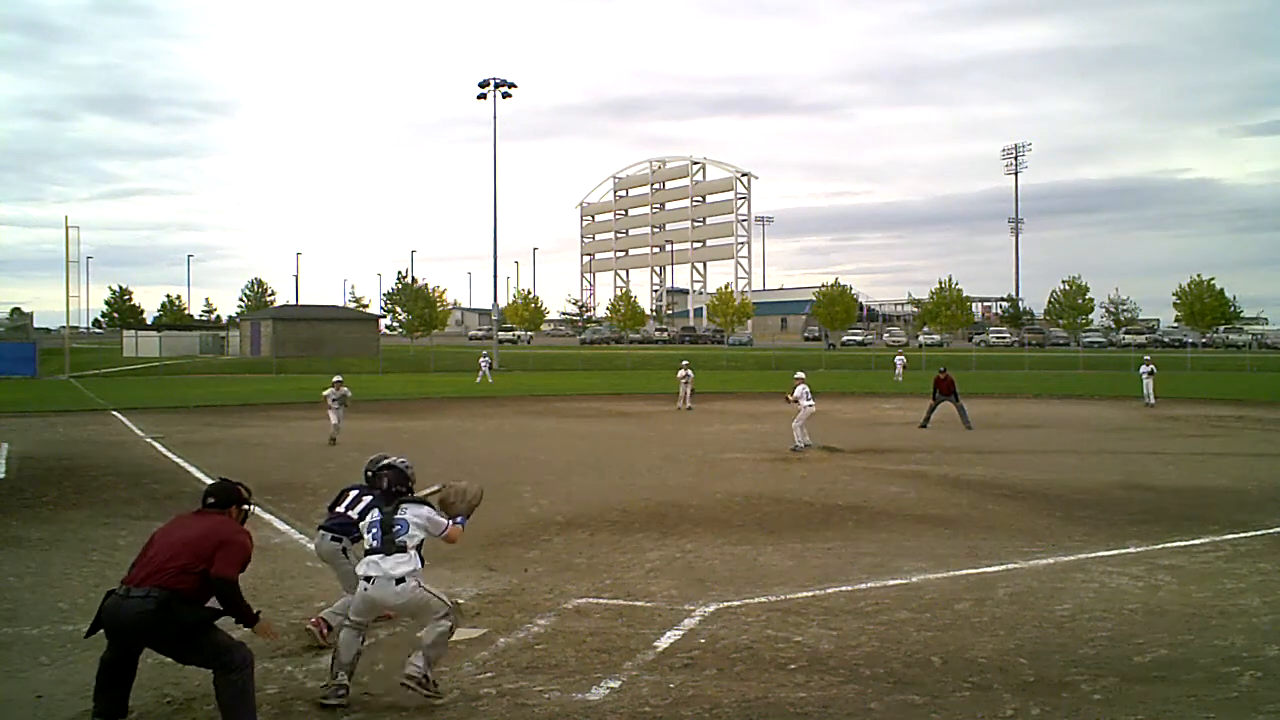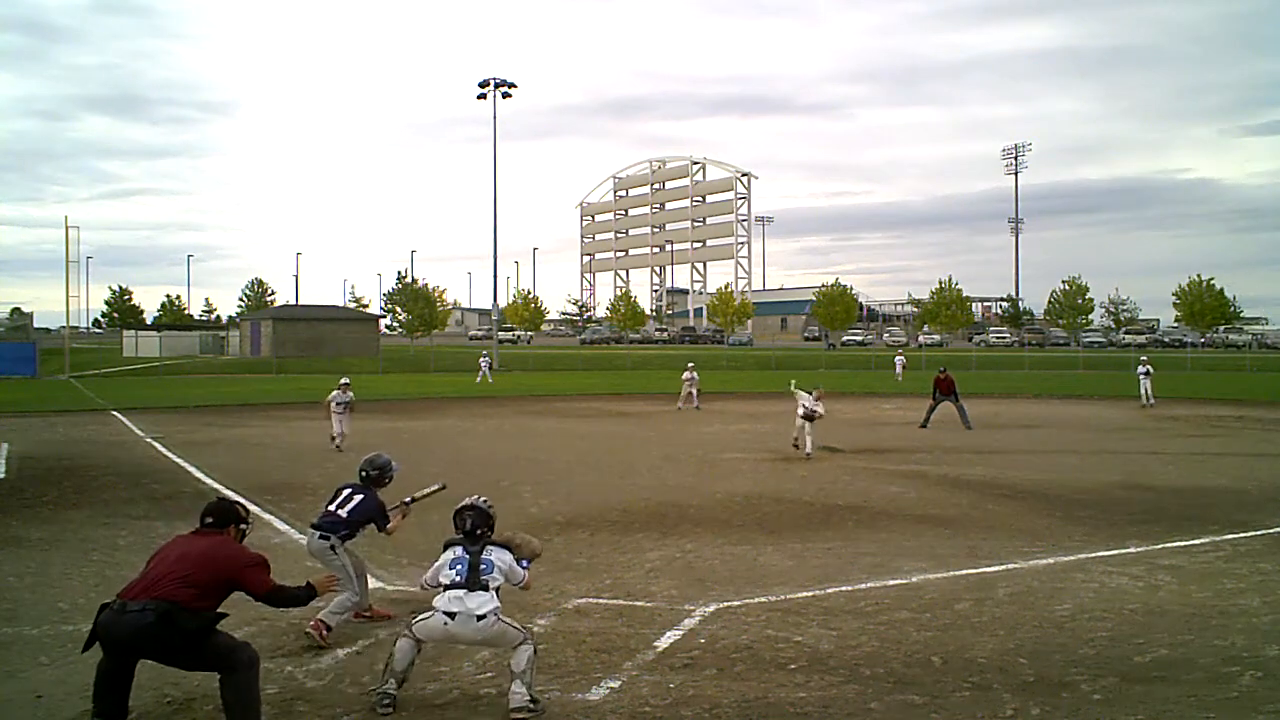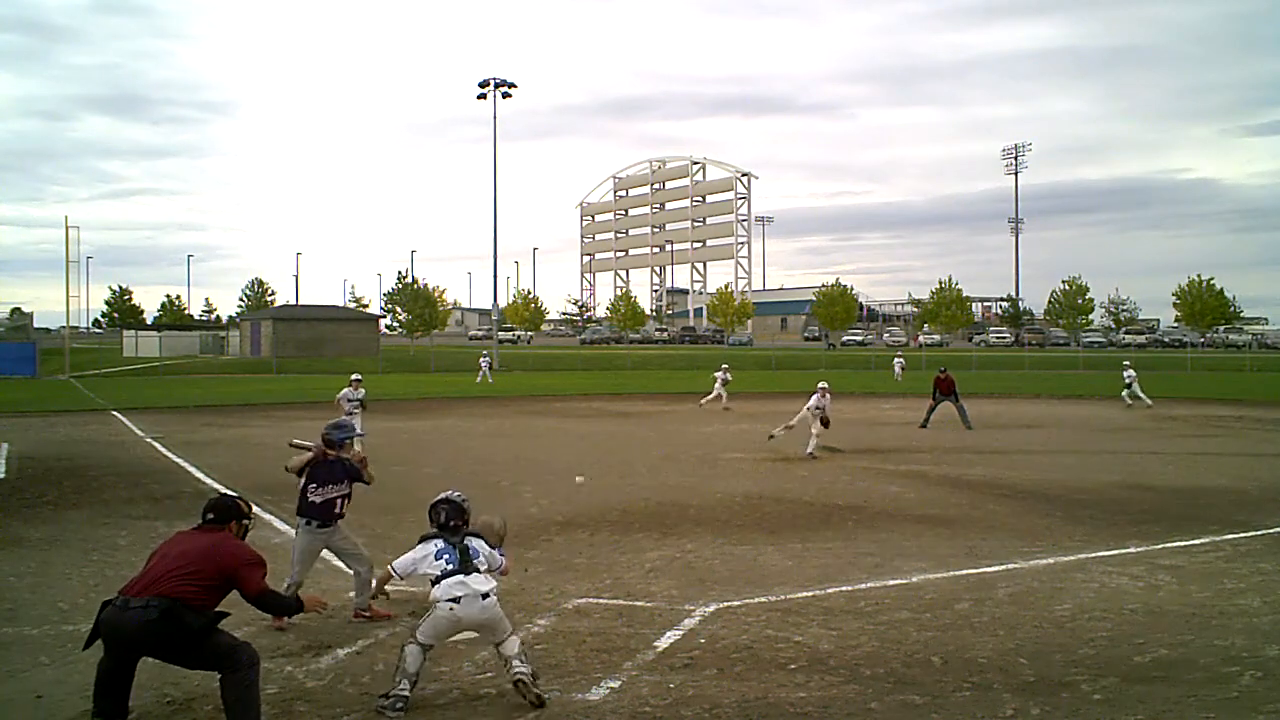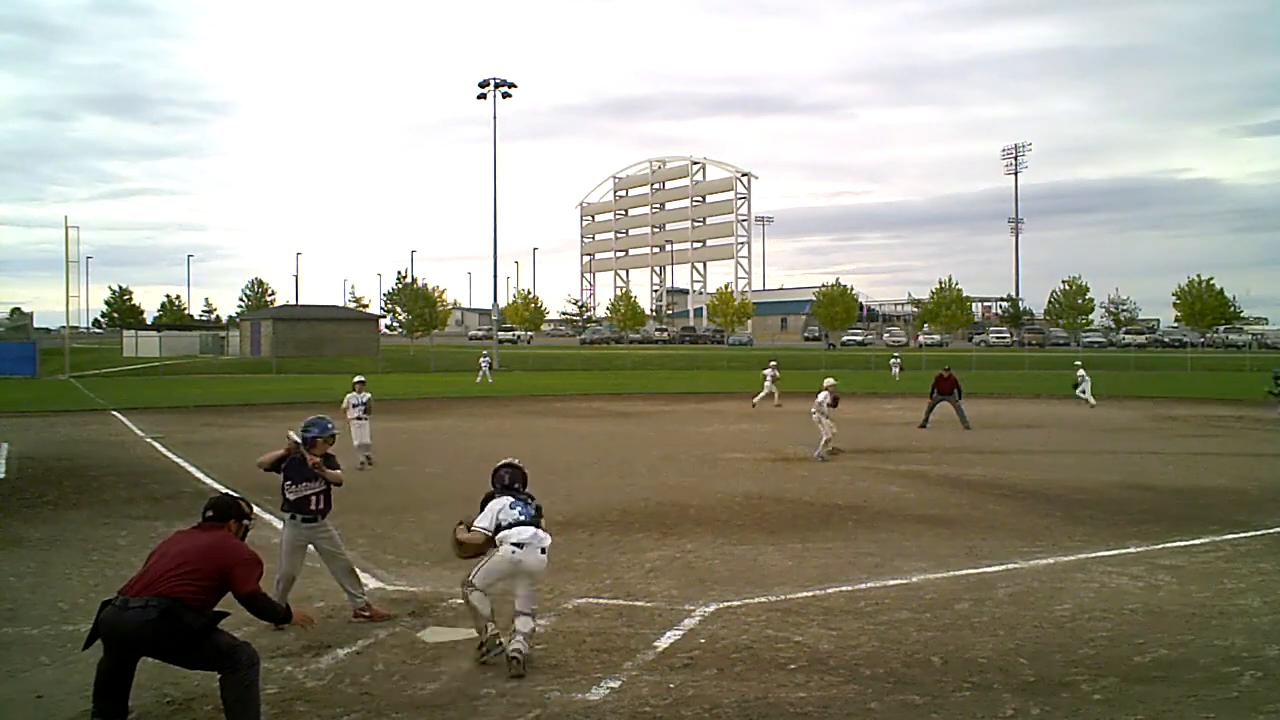
dt=0.5s
person 1, frame 1
left shoulder: (177, 522)
right shoulder: (235, 534)
right elbow: (224, 585)
right wrist: (251, 619)
left hip: (117, 606)
right hip: (159, 612)
left knee: (120, 654)
right knee: (236, 659)
person 1, frame 2
left shoulder: (175, 543)
right shoulder: (235, 553)
right elbow: (271, 595)
right wrist: (311, 590)
left hip: (112, 621)
right hip: (154, 625)
left knee: (119, 653)
right knee: (242, 660)
person 1, frame 3
left shoulder: (176, 539)
right shoulder: (237, 550)
right elbow: (261, 598)
right wrist: (298, 603)
left hip: (114, 617)
right hip: (157, 622)
left knee: (119, 655)
right knee: (242, 659)
person 1, frame 4
left shoulder: (175, 539)
right shoulder: (236, 549)
right elbow: (253, 599)
right wrist: (286, 615)
left hip: (114, 617)
right hip: (157, 622)
left knee: (118, 654)
right knee: (241, 660)
person 2, frame 1
left shoulder: (373, 515)
right shoulder: (419, 511)
right elbow: (453, 536)
right wrist: (461, 518)
left hip: (369, 585)
right hip: (402, 586)
left knee: (353, 626)
right knee: (446, 615)
left ankle: (338, 685)
right ankle: (418, 670)
person 2, frame 2
left shoulder: (450, 553)
right shoulder: (501, 554)
left elbow: (426, 584)
right elbow: (525, 583)
right wrist: (523, 561)
left hip: (446, 622)
right hip: (484, 624)
left knee: (410, 634)
right knee: (524, 641)
left ankle: (386, 695)
right ankle: (521, 700)
person 2, frame 3
left shoulder: (426, 547)
right shoulder: (477, 542)
left elbow: (388, 573)
right elbow: (504, 569)
left wrist: (377, 589)
right wrist: (495, 549)
left hip: (448, 609)
right hip: (484, 605)
left knee: (417, 643)
right knee: (507, 638)
left ankle: (398, 697)
right ankle: (521, 674)
person 2, frame 4
left shoulder: (496, 503)
right shoulder: (531, 503)
left elbow: (477, 538)
left wrist: (461, 536)
left hip: (511, 552)
right hip: (538, 556)
left knee: (472, 586)
right knee: (524, 610)
left ankle: (490, 637)
right ankle: (518, 651)
person 3, frame 1
left shoulder: (353, 488)
right shoulder: (383, 502)
left elbow: (331, 511)
left hip: (321, 538)
right hip: (338, 544)
right knee: (356, 593)
right ankle: (321, 623)
person 3, frame 2
left shoulder: (347, 488)
right shoulder: (375, 503)
right elbow: (389, 530)
right wrist: (400, 514)
left hip: (318, 538)
right hip: (329, 543)
left knee: (357, 567)
right knee: (350, 592)
left ankle: (363, 608)
right ankle: (319, 625)
person 3, frame 3
left shoulder: (348, 464)
right shoulder: (312, 461)
left elbow: (369, 479)
right elbow: (291, 467)
left wrist: (363, 466)
right wrist: (314, 453)
left hip: (334, 529)
right hip: (309, 529)
left knee: (364, 564)
right knee: (297, 576)
left ankle: (362, 608)
person 3, frame 4
left shoulder: (327, 460)
right shoulder: (289, 459)
left elbow: (339, 480)
right elbow: (260, 463)
left wrist: (322, 470)
right wrist: (284, 450)
left hip: (321, 525)
right hip: (294, 525)
left knee: (344, 565)
right knee: (287, 572)
left ankle: (362, 607)
